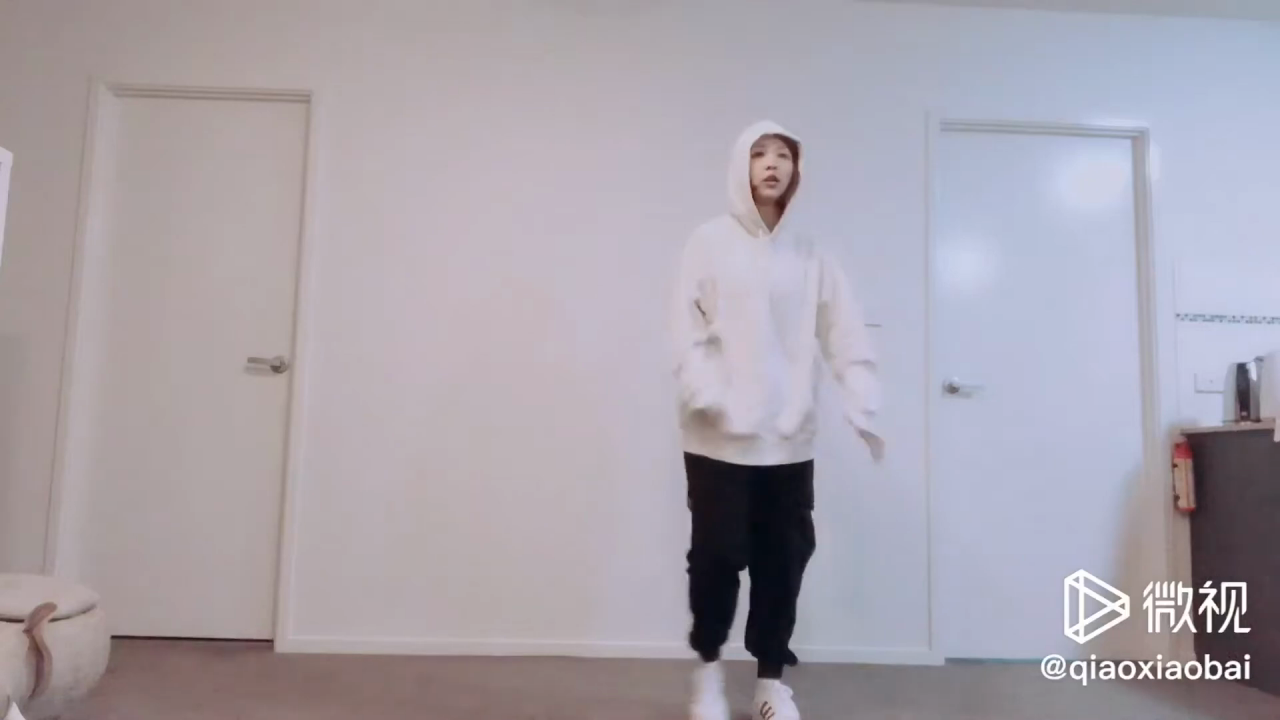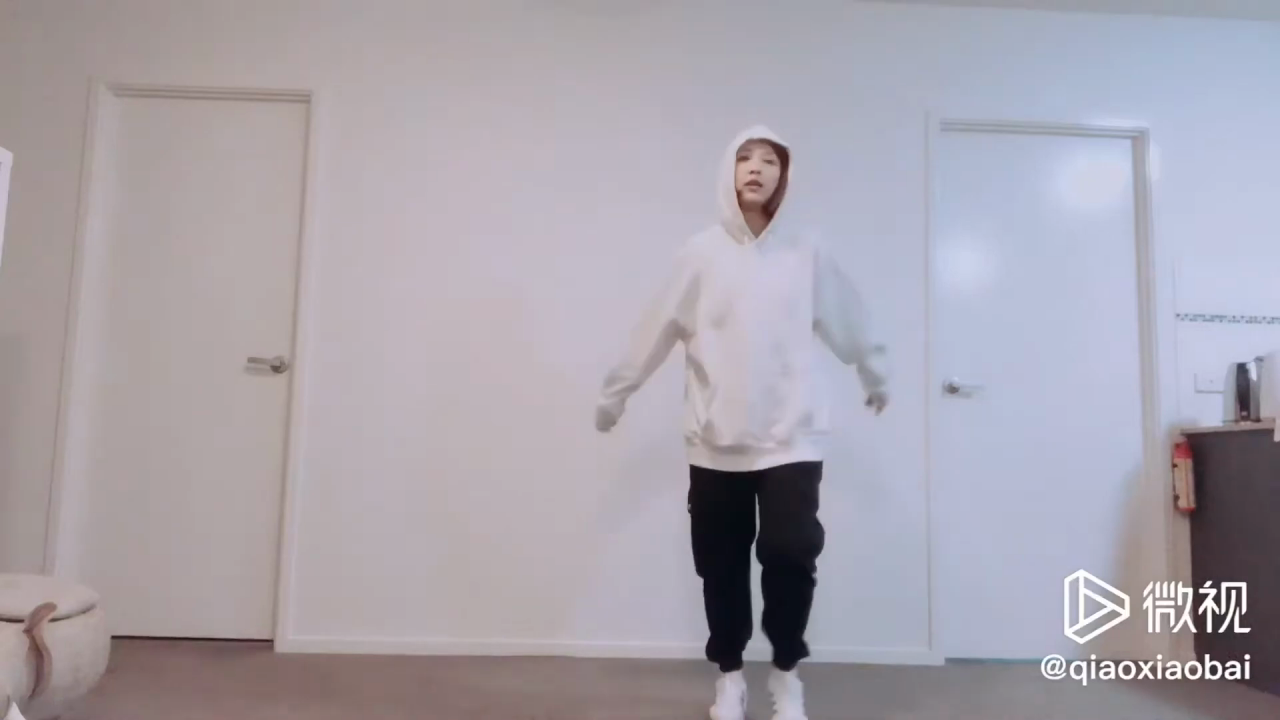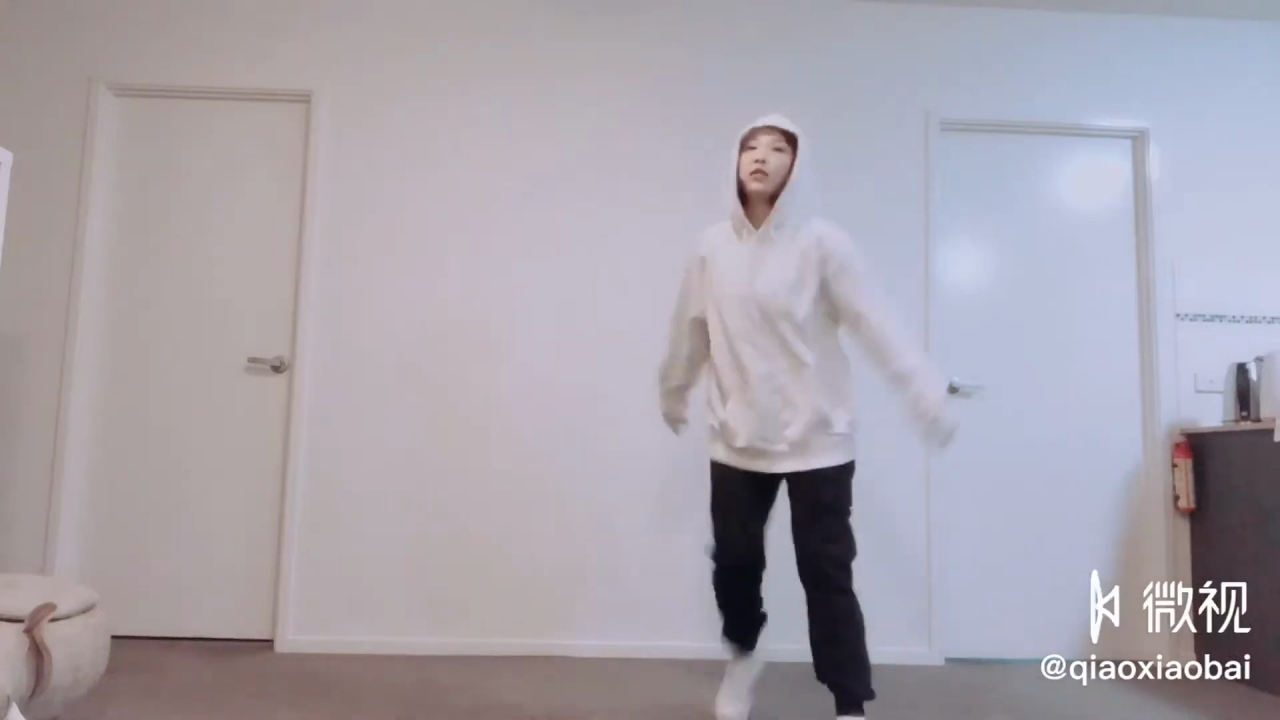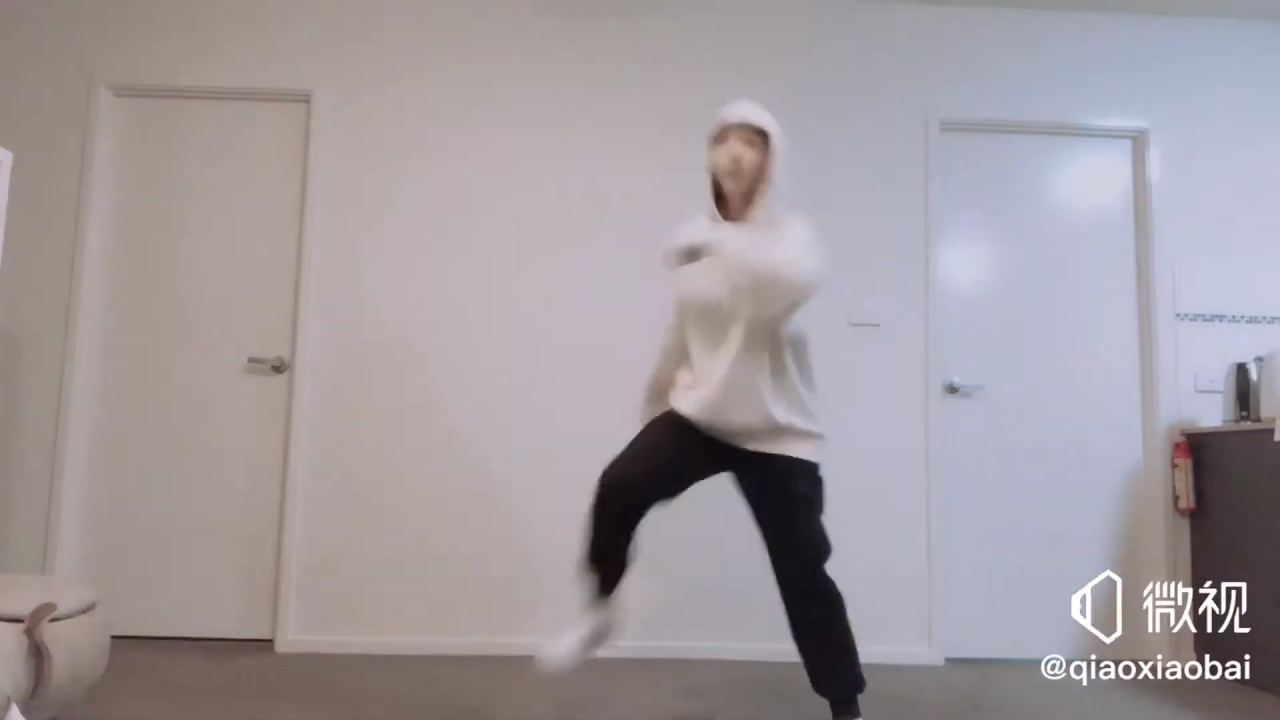
dt=0.3s
person 1, frame 1
left shoulder: (812, 255)
right shoulder: (709, 241)
left elbow: (846, 338)
right elbow: (687, 331)
left wrist: (862, 411)
right wrist: (702, 397)
left hip: (789, 439)
right hip: (719, 436)
left knee: (785, 558)
right knee: (719, 553)
right ankle: (709, 669)
person 1, frame 2
left shoulder: (808, 256)
right shoulder: (702, 255)
left elbow: (850, 325)
right elbow: (656, 333)
left wrist: (876, 378)
right wrist: (614, 396)
left hip: (790, 441)
right hip: (717, 443)
left knee: (790, 554)
right knee: (721, 564)
left ankle: (784, 667)
right ankle: (730, 672)
person 1, frame 3
left shoulder: (821, 243)
right shoulder: (714, 248)
left elbow: (876, 323)
right elbow: (691, 329)
left wrist: (926, 396)
right wrist: (673, 394)
left hip: (818, 438)
right hip: (740, 438)
left knee: (825, 571)
right knee: (735, 560)
right ankle: (741, 659)
person 1, frame 4
left shoulder: (786, 236)
right shoulder: (695, 239)
left elbow: (797, 278)
left wrist: (717, 243)
right wrist: (662, 389)
left hip: (777, 431)
right hip: (698, 413)
left knee: (802, 569)
right knee: (621, 488)
right ankle: (600, 603)
